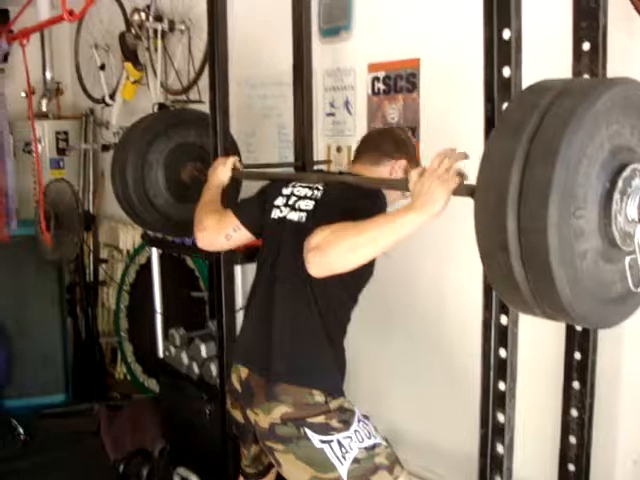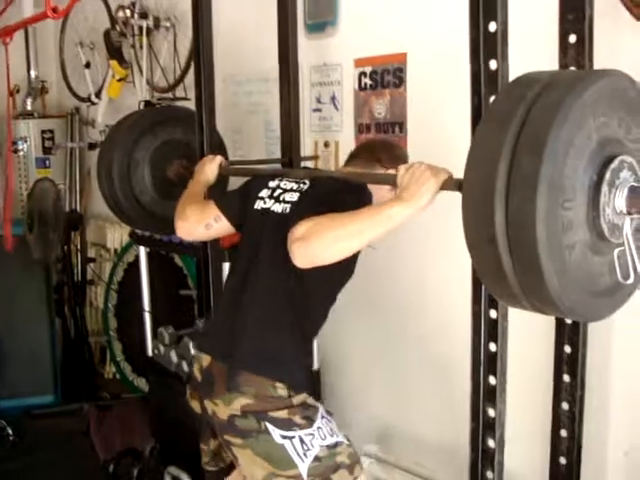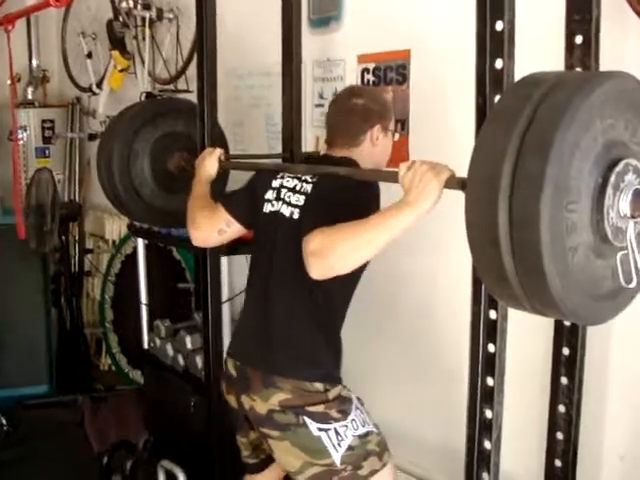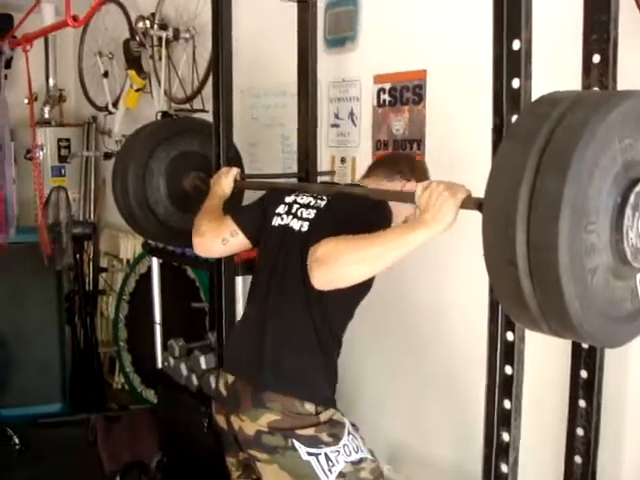
dt=0.5s
person 1, frame 1
left shoulder: (287, 188)
right shoulder: (364, 197)
left elbow: (209, 233)
right elbow: (321, 254)
left wrist: (215, 183)
right wrist: (418, 209)
left hip: (247, 379)
right hip: (298, 394)
person 1, frame 2
left shoulder: (273, 183)
right shoulder: (351, 194)
left elbow: (189, 223)
right elbow: (306, 245)
left wrist: (201, 179)
right wrist: (405, 203)
left hip: (210, 373)
right hip: (263, 390)
person 1, frame 3
left shoulder: (277, 178)
right shoulder: (354, 187)
left elbow: (203, 231)
right elbow: (321, 257)
left wrist: (203, 176)
right wrist: (412, 205)
left hip: (243, 369)
right hip: (296, 385)
person 1, frame 4
left shoulder: (290, 198)
right shoulder: (370, 211)
left elbow: (206, 241)
right elbow: (326, 267)
left wrist: (218, 193)
right wrist: (426, 224)
left hip: (233, 389)
right hip: (289, 407)
